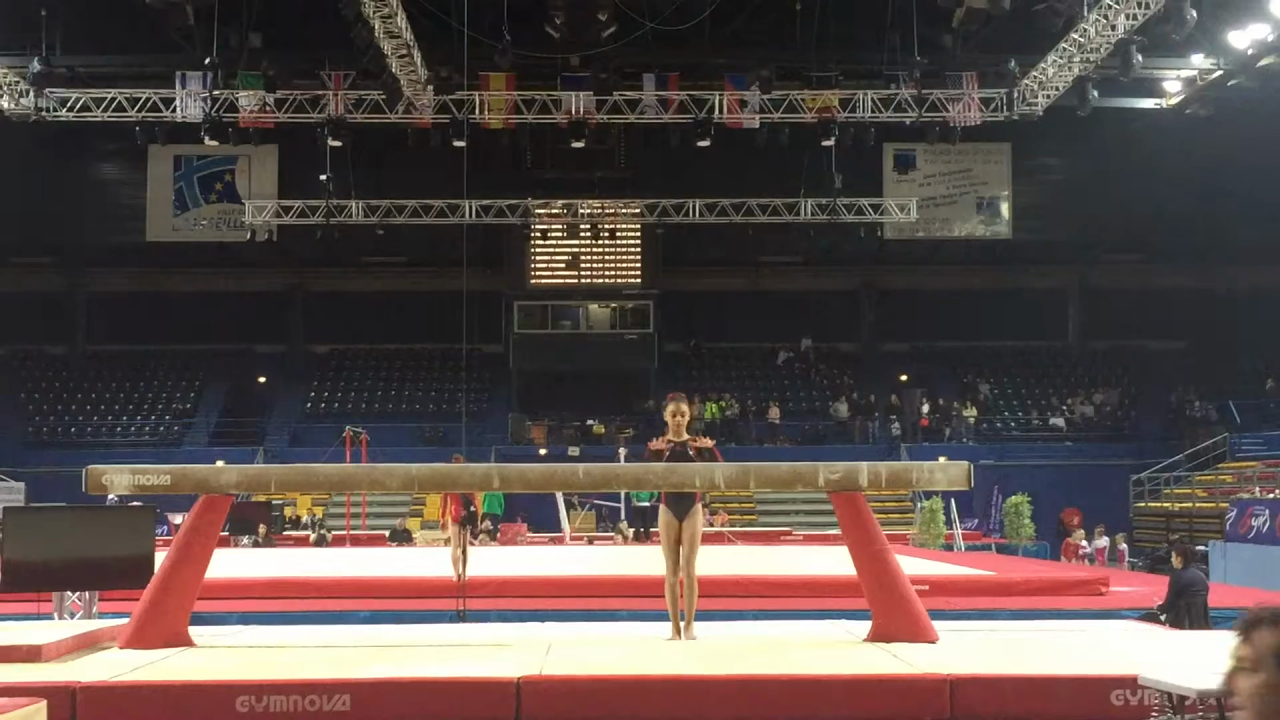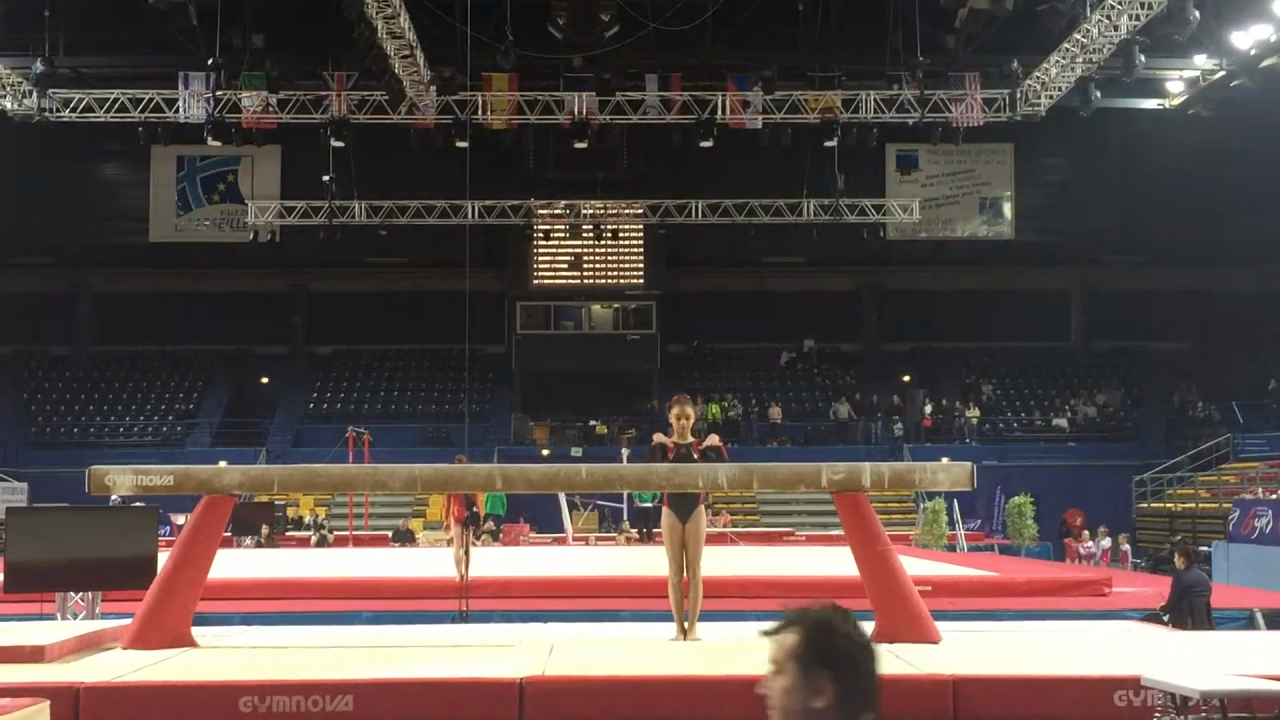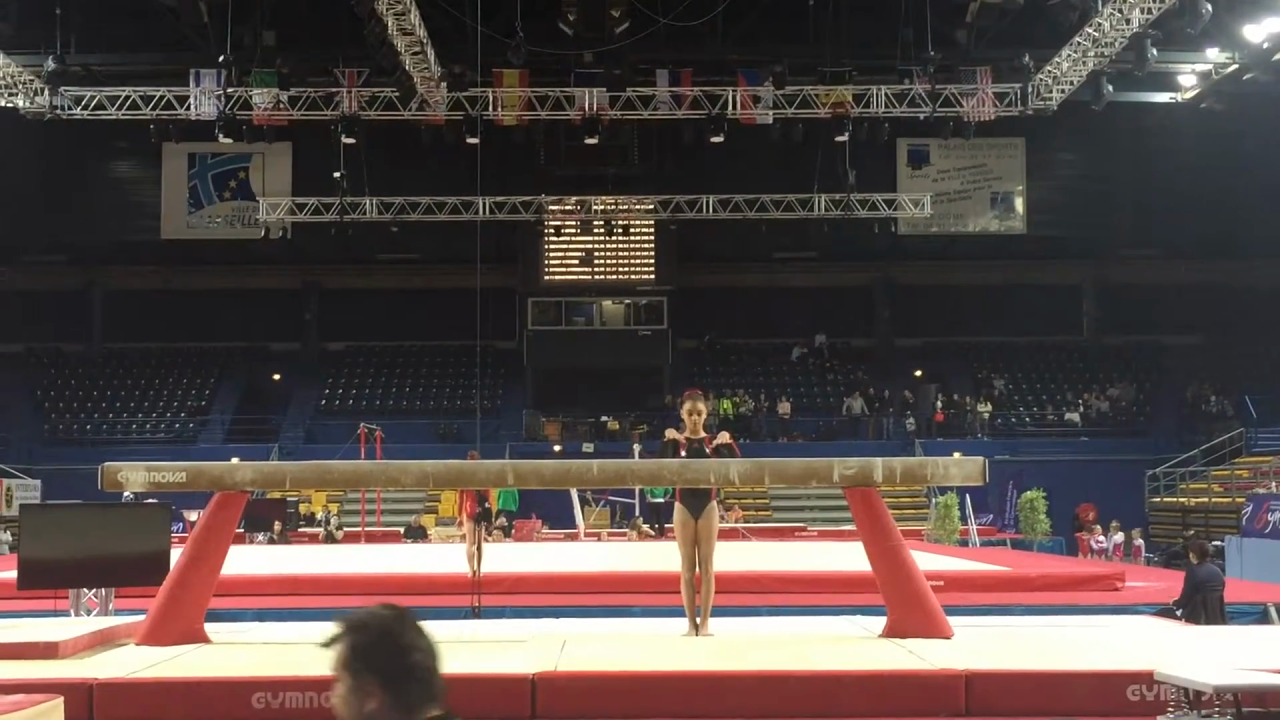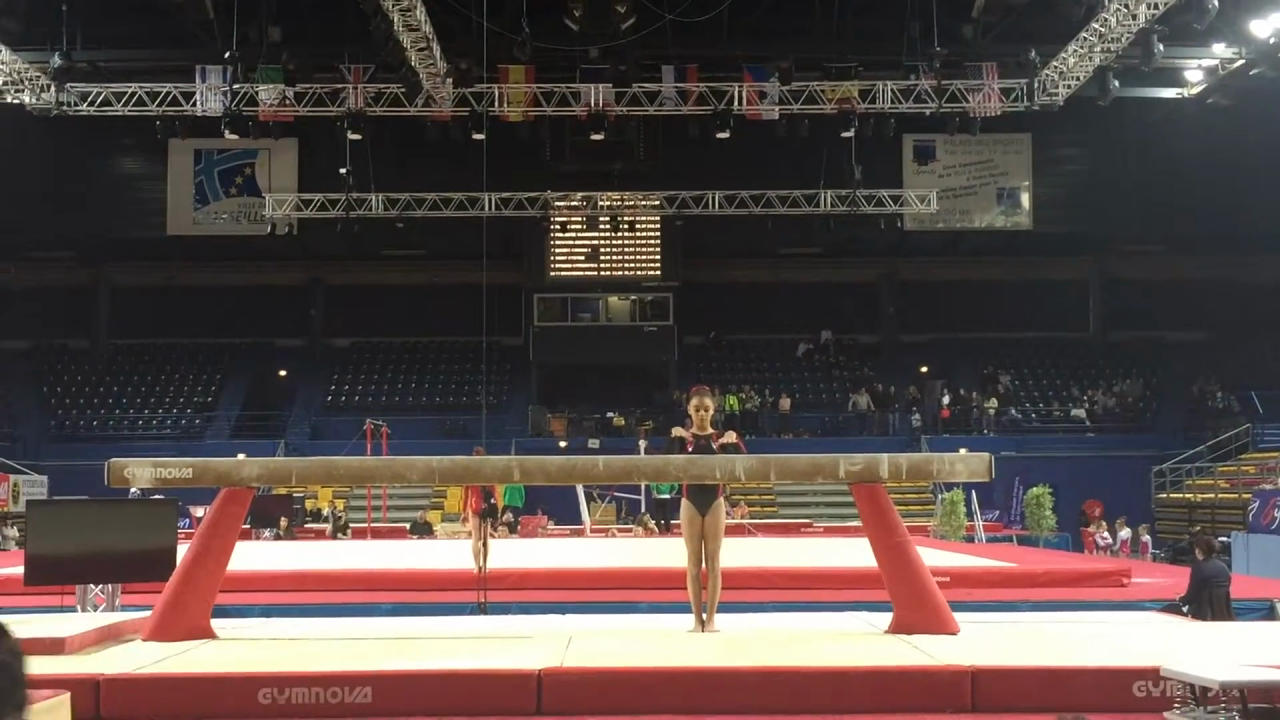
dt=0.7s
person 1, frame 1
left shoulder: (697, 444)
right shoulder: (659, 444)
left wrist: (709, 449)
right wrist: (654, 452)
left hip: (692, 509)
right hip: (668, 509)
left knee: (688, 568)
right knee: (672, 570)
left ankle: (688, 626)
right ankle: (675, 627)
person 1, frame 2
left shoulder: (702, 446)
right shoulder: (664, 446)
left wrist: (717, 445)
right wrist: (656, 444)
left hip: (695, 511)
right hip: (671, 512)
left knee: (694, 571)
right knee: (675, 572)
left ankle: (692, 627)
right ankle: (679, 628)
person 1, frame 3
left shoulder: (714, 441)
right shoulder: (676, 441)
left wrist: (728, 442)
right wrist: (667, 440)
left hip: (708, 506)
right hip: (684, 506)
left knee: (706, 566)
right knee: (688, 567)
left ankle: (704, 622)
right ankle: (691, 623)
person 1, frame 4
left shoulder: (721, 438)
right shoulder: (683, 437)
left wrist: (735, 442)
right wrist: (673, 439)
left hip: (715, 503)
right hip: (690, 503)
left knee: (713, 563)
right knee: (694, 563)
left ankle: (710, 619)
right ankle: (697, 620)
